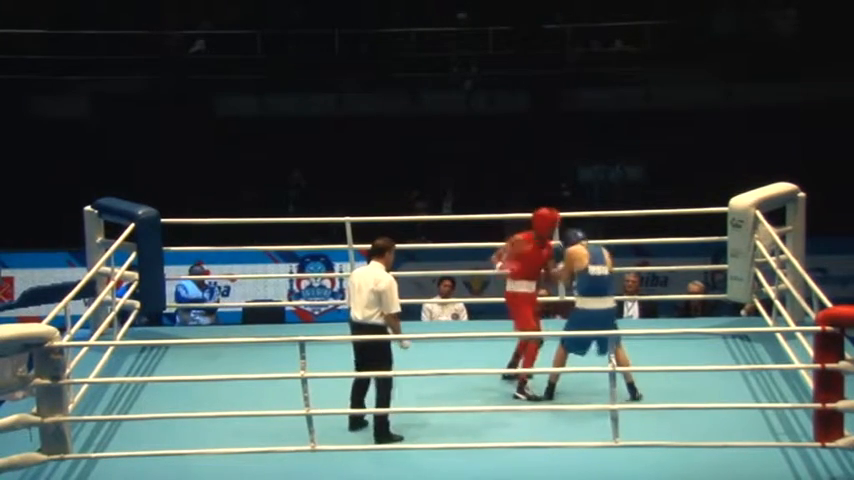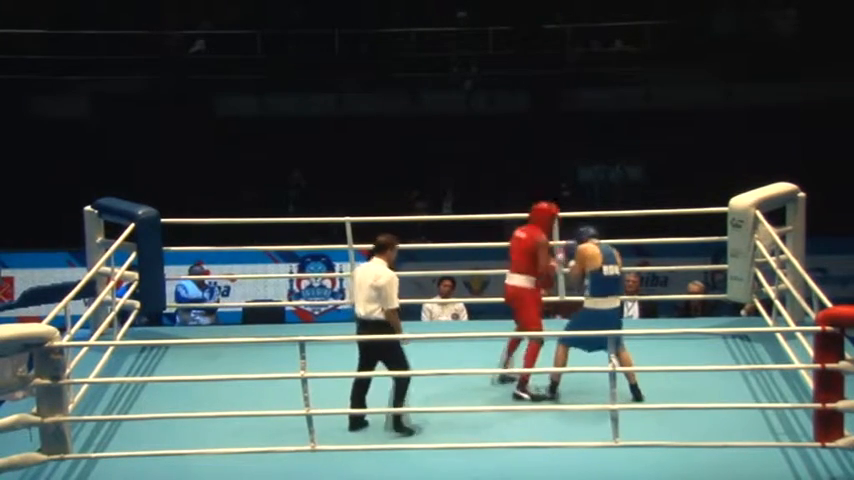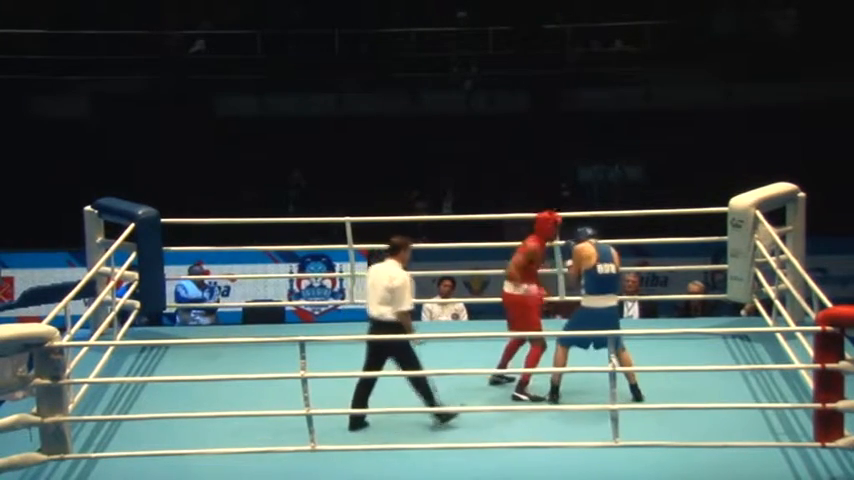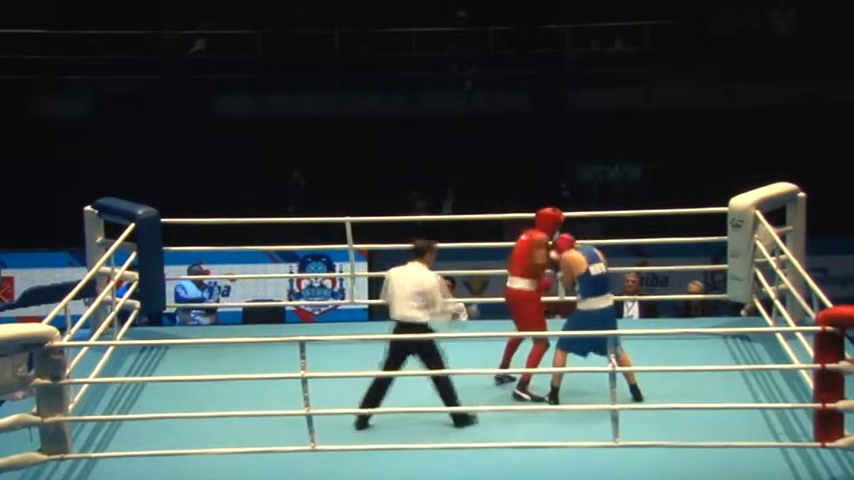
dt=0.2s
person 1, frame 1
left shoulder: (356, 273)
right shoulder: (386, 280)
left elbow: (352, 303)
right elbow: (391, 315)
right wrist: (401, 337)
left hip: (357, 330)
right hip: (376, 334)
left knee: (361, 377)
right knee: (383, 383)
left ankle: (355, 420)
right ankle: (382, 432)
person 1, frame 2
left shoulder: (360, 270)
right shoulder: (387, 275)
right elbow: (390, 310)
right wrist: (400, 332)
left hip: (363, 327)
right hip: (380, 329)
left knee: (363, 374)
right knee: (402, 373)
left ankle: (355, 419)
right ankle: (397, 420)
person 1, frame 3
left shoulder: (373, 270)
right shoulder: (401, 276)
right elbow: (403, 312)
right wrist: (412, 334)
left hip: (375, 329)
right hip: (393, 330)
left knee: (369, 374)
right knee: (415, 373)
left ankle: (356, 419)
right ankle: (438, 412)
person 1, frame 4
left shoulder: (394, 273)
right shoulder: (430, 278)
left elbow: (387, 300)
right elbow: (439, 310)
right wrist: (455, 311)
left hip: (400, 330)
right hip: (419, 331)
left knee: (386, 374)
right knee: (439, 373)
left ankle: (362, 417)
right ankle: (459, 416)
person 2, frame 1
left shoulder: (548, 246)
right shoulder: (520, 240)
left elbow: (549, 272)
right elbow: (496, 257)
right wrist: (502, 265)
left hip: (531, 293)
right hip: (517, 294)
left knee: (531, 335)
right knee: (534, 338)
left ankle: (512, 369)
right ankle: (521, 388)
person 2, frame 2
left shoulder: (520, 231)
right shoulder: (540, 238)
right elbow: (544, 269)
left wrist: (548, 270)
right wrist: (550, 272)
left hip: (512, 285)
right hip: (524, 289)
left knee: (522, 329)
right knee: (536, 337)
left ankle: (504, 371)
right ankle: (522, 387)
person 2, frame 3
left shoulder: (531, 242)
right shoulder: (534, 247)
right elbow: (511, 268)
left wrist: (534, 290)
right wrist: (527, 290)
left hip: (510, 294)
right hip: (520, 297)
left knee: (520, 336)
right knee: (538, 343)
left ankle: (498, 374)
right ankle: (521, 389)
person 2, frame 4
left shoulder: (526, 235)
right shoulder: (541, 238)
right elbow: (539, 264)
left wrist: (540, 280)
left hip: (512, 289)
right hip: (524, 292)
left knee: (520, 332)
right knee: (541, 341)
left ankle: (502, 371)
right ankle: (522, 387)
person 3, frame 1
left shoulder: (572, 251)
right shoulder: (604, 253)
left elbow: (565, 278)
left wrist: (562, 267)
left hip: (584, 310)
right hip: (607, 309)
left knee: (564, 348)
right knee: (616, 348)
left ankle: (549, 391)
right ankle: (632, 391)
person 3, frame 2
left shoulder: (583, 249)
right shoulder: (614, 251)
left elbow: (576, 279)
left wrist: (573, 261)
left hip: (592, 310)
right hip: (613, 308)
left knee: (564, 344)
right knee: (619, 349)
left ankle: (553, 388)
right ankle: (636, 391)
person 3, frame 3
left shoulder: (580, 248)
right shoulder: (612, 251)
left elbow: (573, 279)
left wrist: (571, 263)
left hip: (589, 309)
right hip: (611, 308)
left knee: (563, 344)
right knee: (619, 348)
left ankle: (554, 391)
right ankle: (636, 391)
person 3, frame 4
left shoulder: (567, 256)
right shoulder: (596, 251)
left elbow: (568, 285)
left wrist: (562, 270)
left hip: (587, 311)
right hip: (607, 308)
left knee: (562, 348)
right knee: (616, 350)
left ankle: (554, 394)
right ankle: (635, 391)
